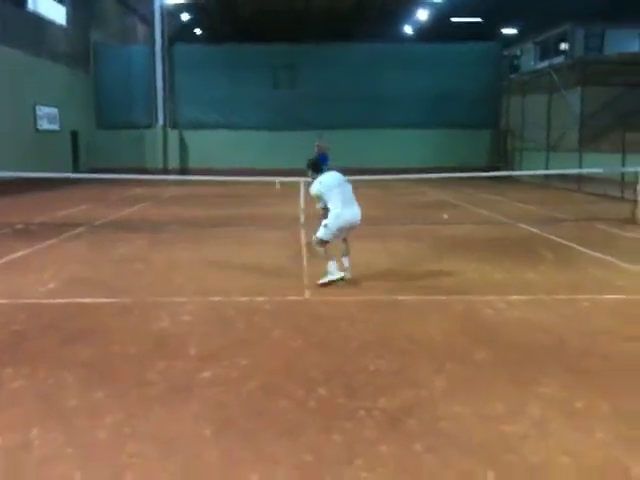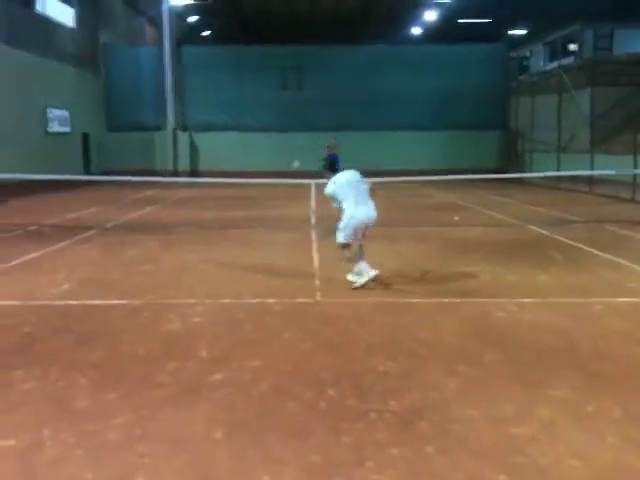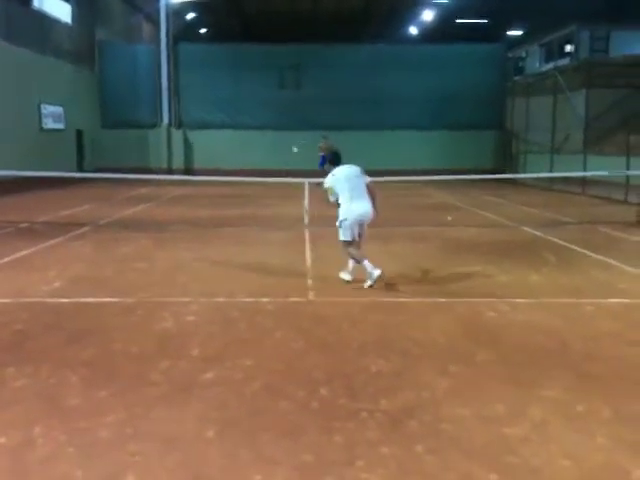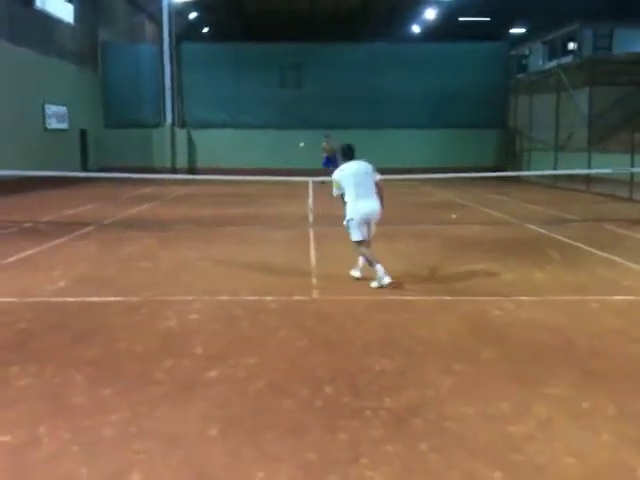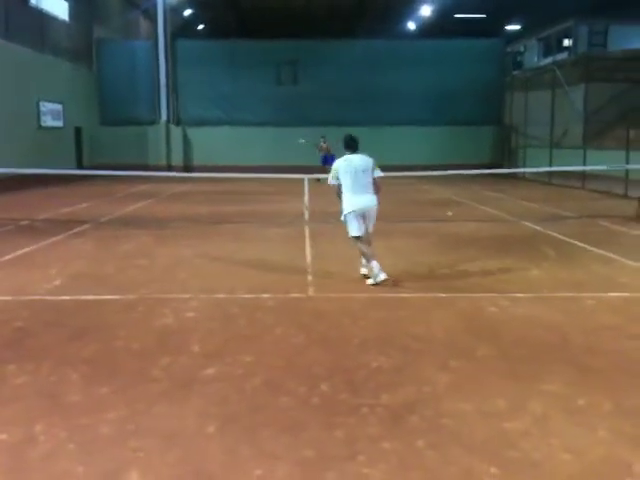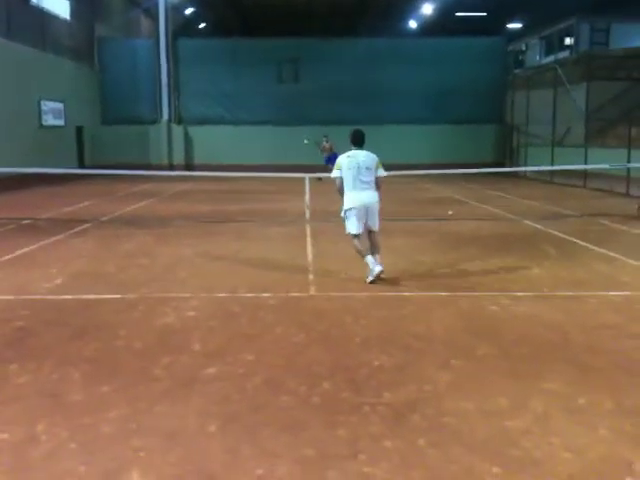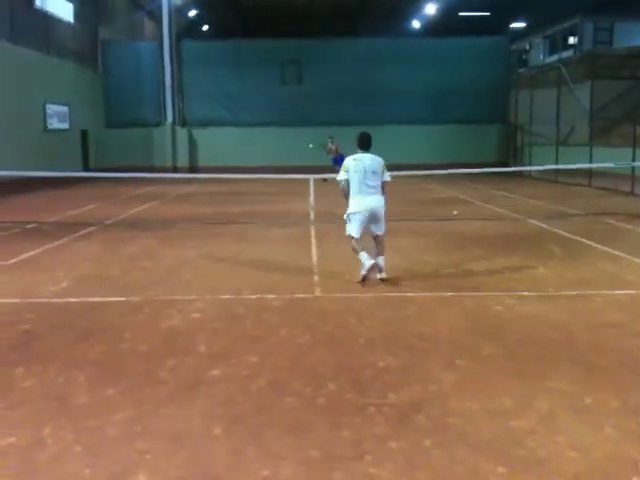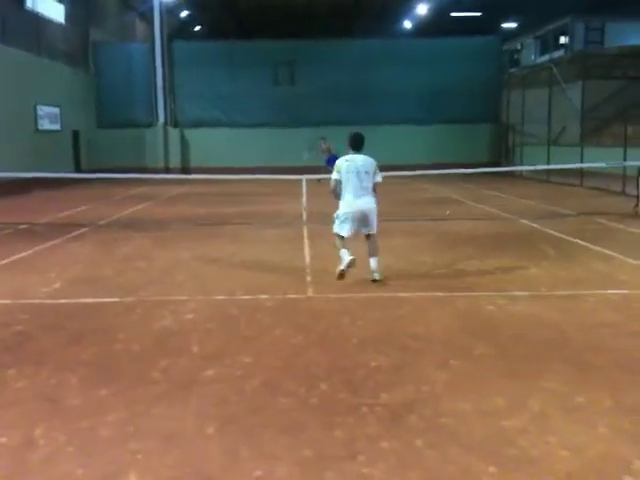
dt=0.1s
person 1, frame 1
left shoulder: (314, 188)
right shoulder: (337, 174)
left elbow: (325, 209)
left wrist: (325, 222)
left hip: (340, 215)
right hip: (356, 213)
left knee: (318, 242)
right knee: (343, 237)
left ankle: (333, 272)
right ankle: (345, 270)
person 1, frame 2
left shoulder: (330, 188)
right shoulder: (354, 173)
left elbow: (341, 208)
right elbow: (367, 192)
left hip: (354, 215)
right hip: (371, 212)
left knee: (344, 246)
right knee: (359, 237)
left ankle: (366, 271)
right ankle: (357, 272)
person 1, frame 3
left shoulder: (329, 180)
right shoulder: (356, 169)
left elbow: (335, 201)
right elbow: (371, 190)
right wrist: (374, 208)
left hip: (349, 211)
right hip: (367, 209)
left knee: (347, 245)
right knee: (357, 240)
left ankle: (372, 271)
right ankle: (348, 272)
person 1, frame 4
left shoulder: (337, 173)
right shoulder: (367, 165)
left elbow: (341, 197)
right elbow: (379, 189)
right wrist: (380, 205)
left hip: (356, 210)
right hip: (374, 207)
left knee: (361, 245)
right knee: (366, 240)
left ankle: (382, 276)
right ankle: (358, 269)
person 1, frame 5
left shoulder: (337, 164)
right shoulder: (369, 160)
left elbow: (337, 190)
right elbow: (377, 186)
left hip: (352, 204)
right hip: (369, 202)
left knee: (358, 240)
right knee: (366, 235)
left ankle: (378, 272)
right ankle: (366, 267)
person 1, frame 6
left shoulder: (342, 159)
right shoulder: (374, 158)
left elbow: (339, 186)
right elbow: (378, 184)
left wrist: (346, 198)
left hip: (353, 200)
right hip: (371, 198)
left knee: (356, 237)
right knee: (372, 234)
left ankle: (374, 267)
right ankle: (375, 265)
person 1, frame 7
left shoulder: (348, 161)
right shoulder: (380, 161)
left elbow: (343, 188)
right elbow: (383, 187)
left wrist: (350, 200)
left hip: (358, 205)
right hip: (377, 203)
left knee: (353, 239)
right knee: (378, 237)
left ankle: (367, 262)
right ankle: (381, 270)
person 1, frame 8
left shoulder: (341, 162)
right shoulder: (372, 162)
left elbow: (333, 187)
right elbow: (374, 188)
left wrist: (341, 199)
left hip: (348, 205)
right hip: (368, 204)
left knee: (338, 236)
right knee: (371, 237)
left ankle: (346, 258)
right ankle: (374, 272)
